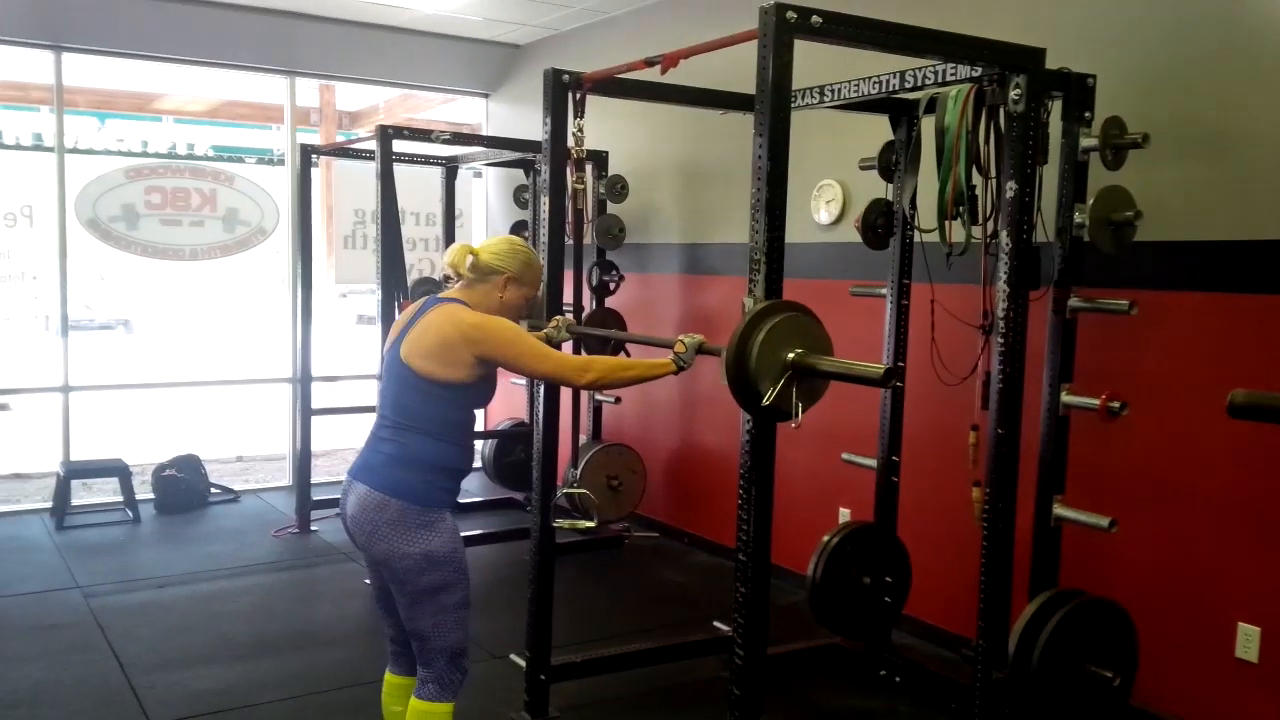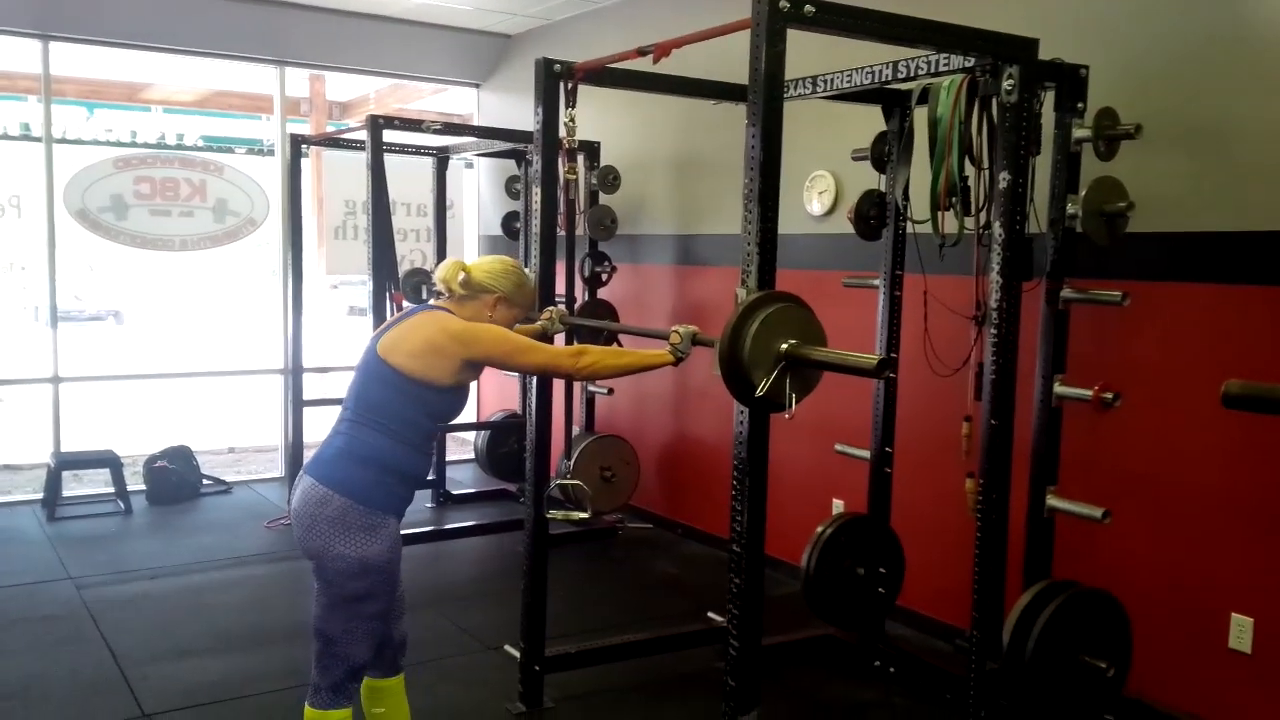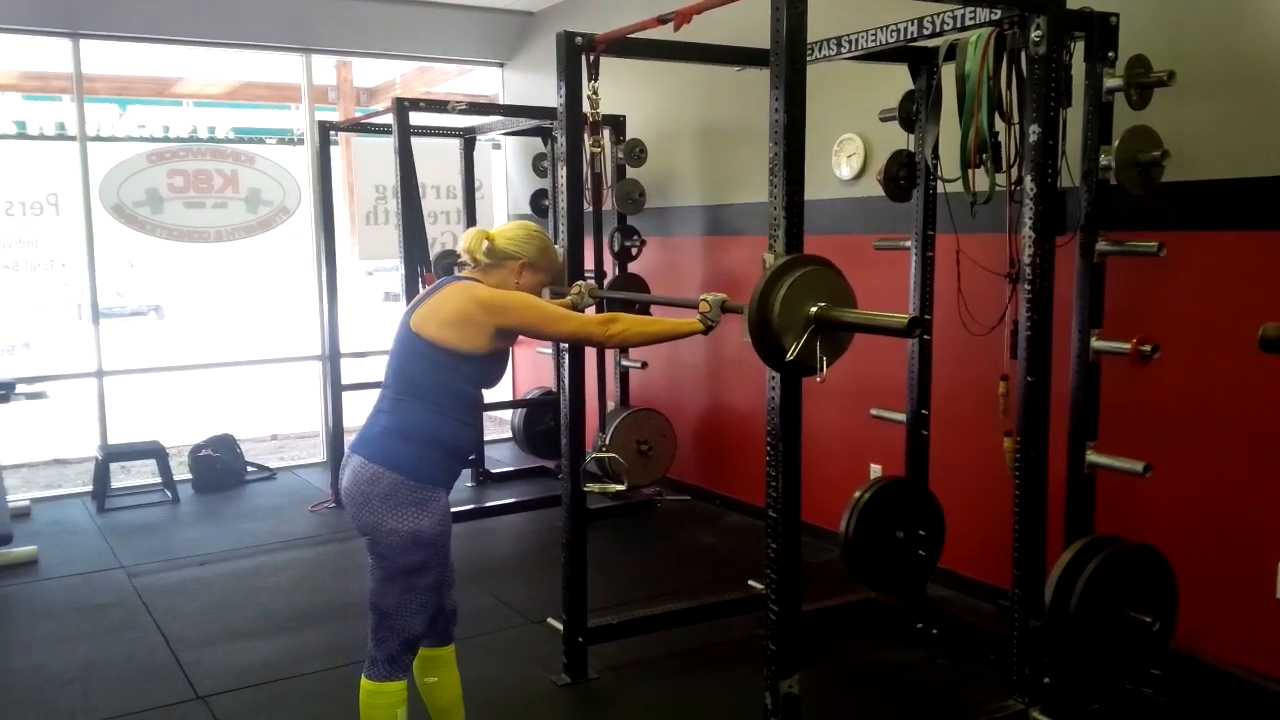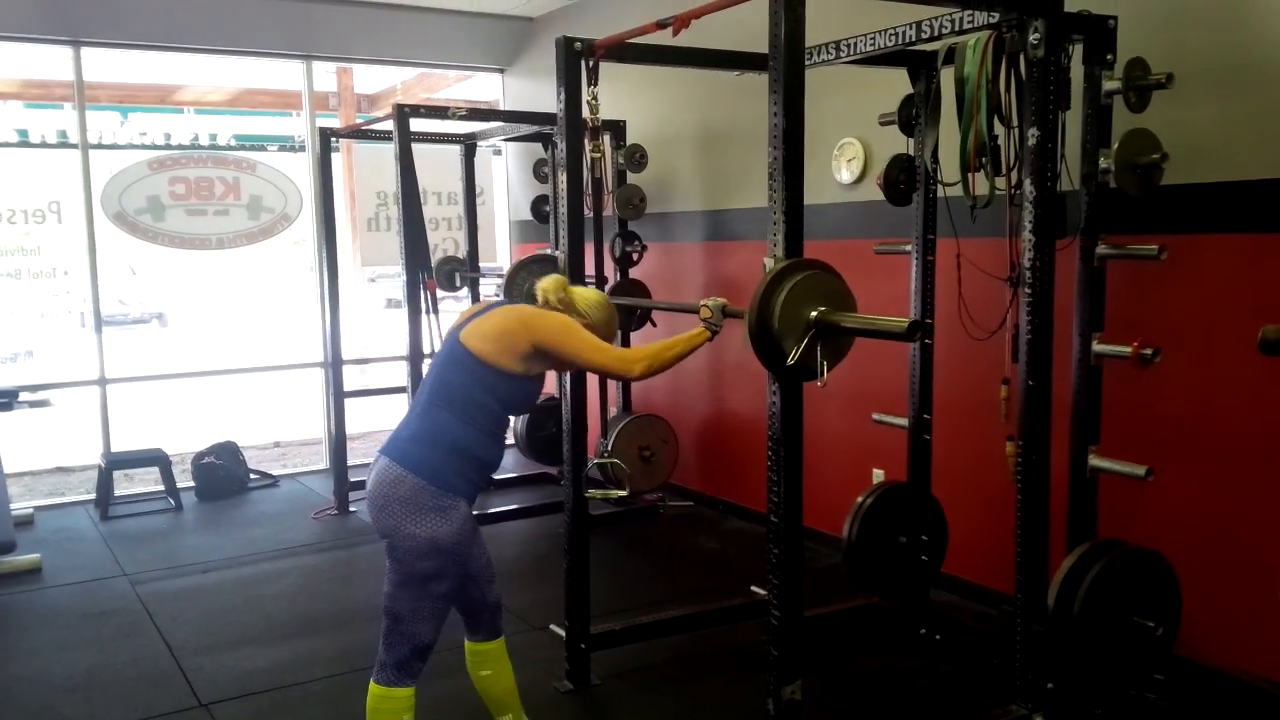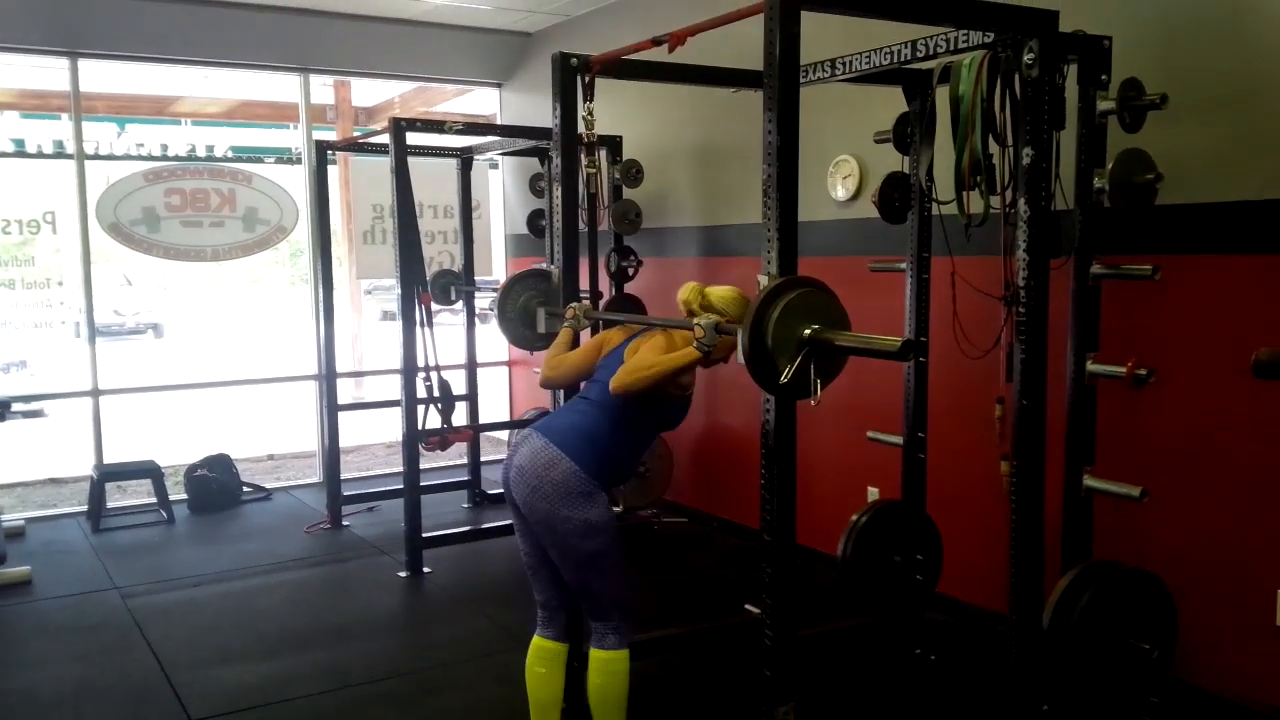
dt=1s
person 1, frame 1
left shoulder: (424, 311)
right shoulder: (473, 327)
right elbow: (581, 374)
left wrist: (545, 339)
right wrist: (673, 362)
left hip: (371, 496)
right hip: (407, 510)
left knee: (409, 653)
right knee: (444, 666)
person 1, frame 2
left shoulder: (424, 322)
right shoulder: (455, 335)
right elbow: (576, 363)
left wrist: (540, 330)
right wrist: (669, 354)
left hip: (338, 496)
right hip: (352, 510)
left knee: (386, 650)
right knee: (342, 669)
person 1, frame 3
left shoulder: (457, 293)
right shoulder: (483, 303)
right elbow: (605, 331)
left wrist: (569, 302)
right wrist: (699, 324)
left hip: (390, 474)
right hip: (400, 486)
left knee: (437, 624)
right knee: (395, 644)
person 1, frame 4
left shoulder: (505, 316)
right shoulder: (535, 323)
right elbow: (630, 365)
right wrist: (705, 330)
left hip: (424, 483)
right hip: (423, 493)
left knee: (485, 615)
right knee: (406, 650)
person 1, frame 5
left shoulder: (631, 332)
right shoulder: (675, 346)
left elbow: (550, 372)
right elbow: (622, 383)
left wrist: (571, 325)
right wrist: (695, 352)
left hip: (526, 459)
right hip: (562, 479)
left knee: (554, 619)
right knee: (609, 624)
